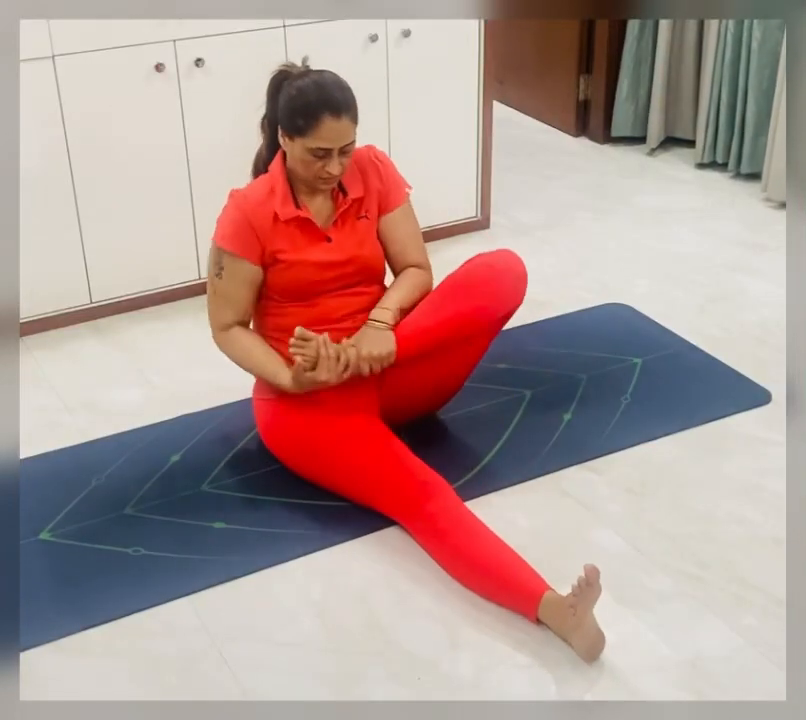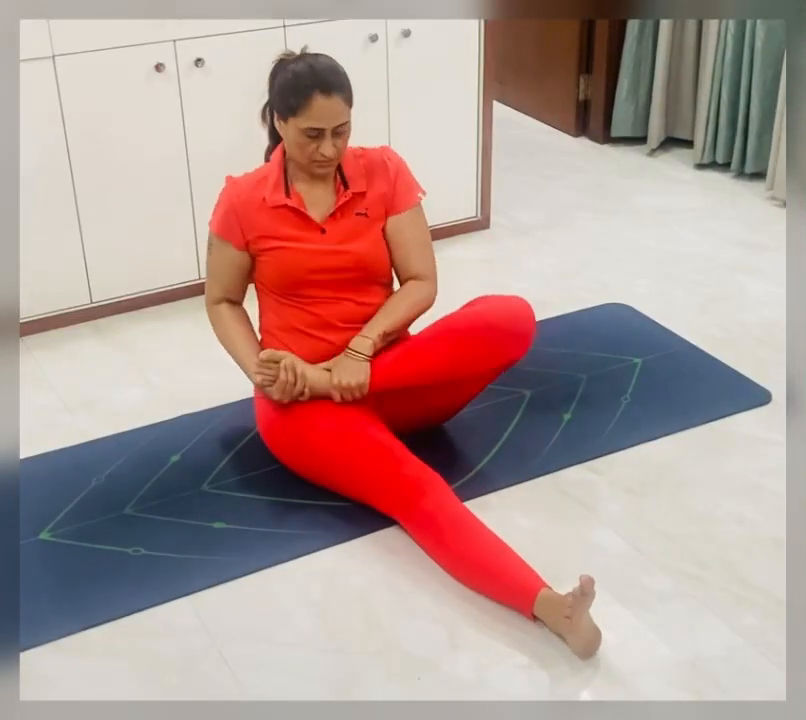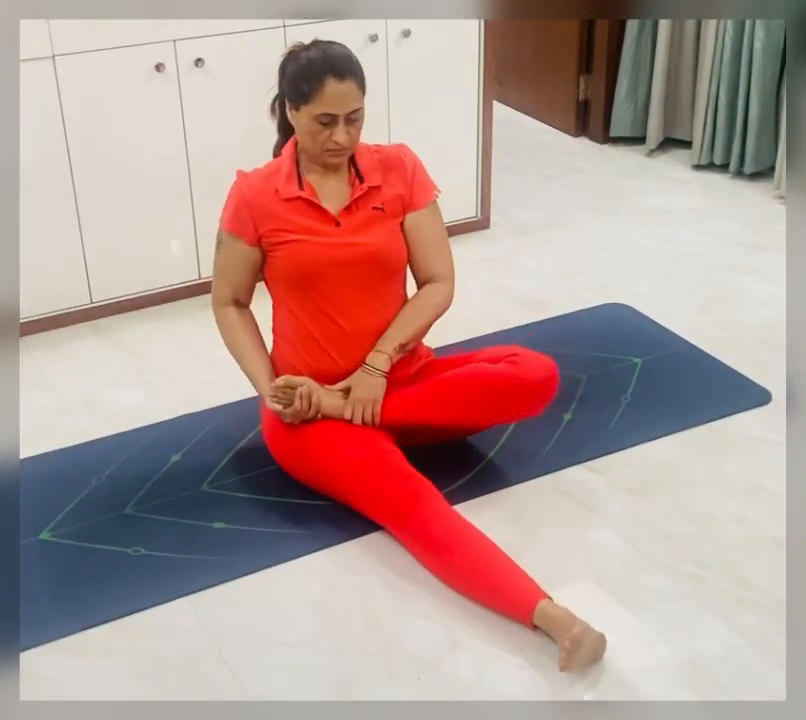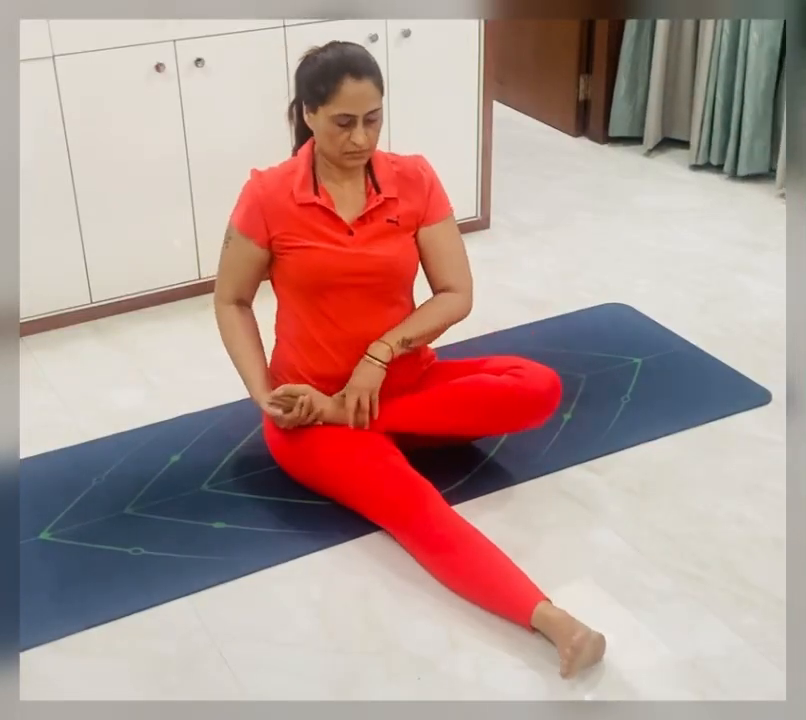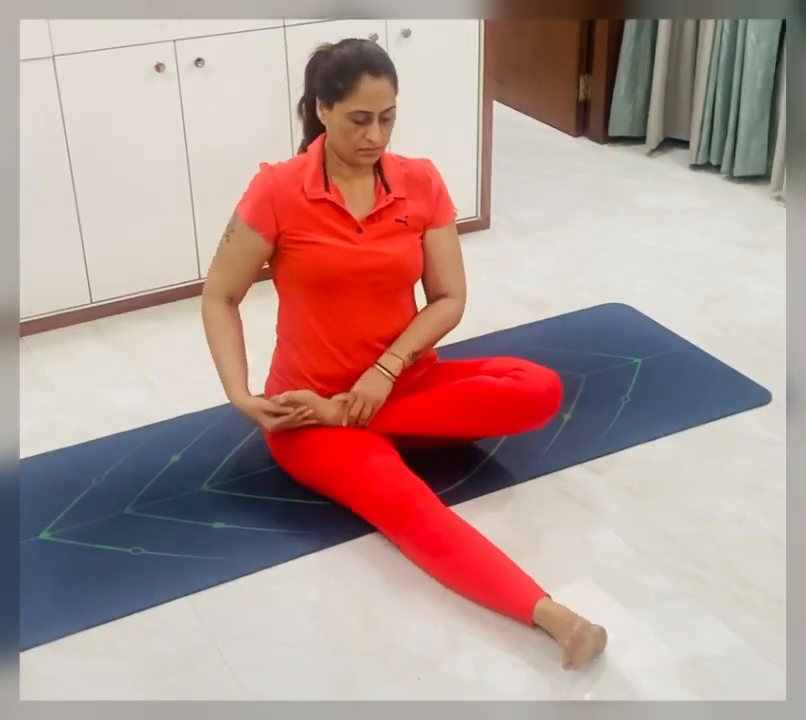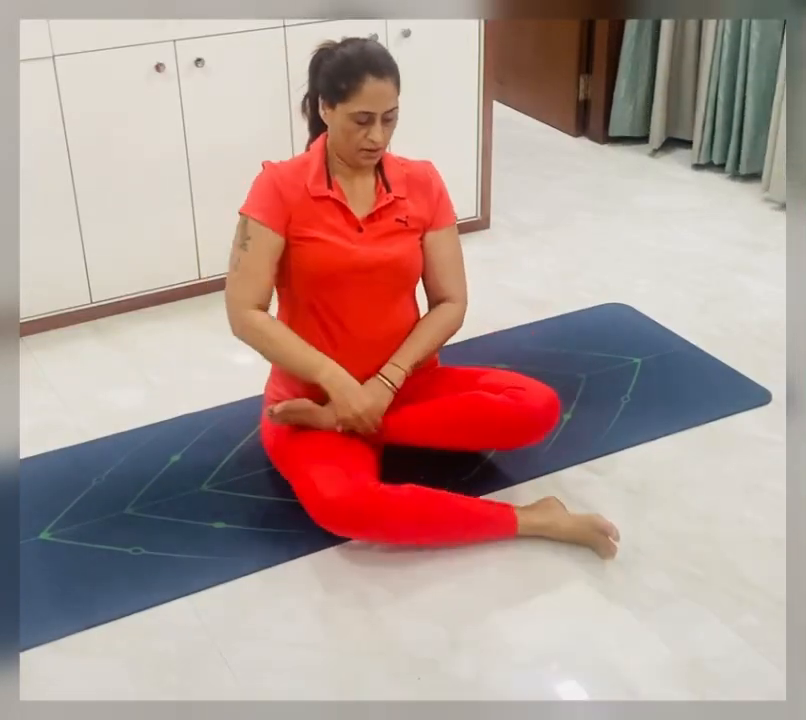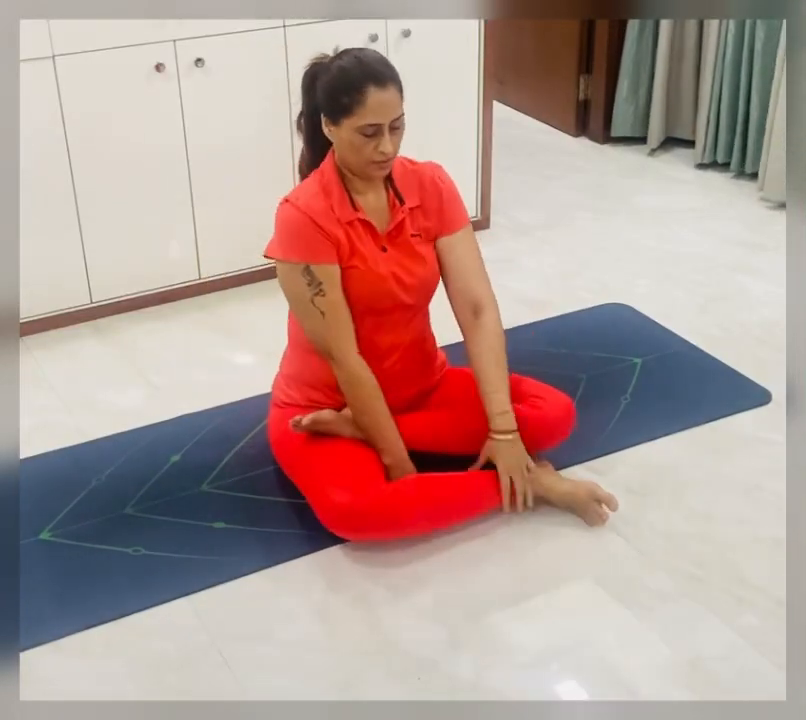
dt=0.4s
person 1, frame 1
left shoulder: (374, 170)
right shoulder: (247, 214)
left elbow: (415, 269)
right elbow: (229, 329)
left wrist: (379, 326)
right wrist: (292, 376)
left hip: (391, 374)
right hip: (302, 398)
left knee: (504, 271)
right knee: (420, 494)
left ankle: (364, 356)
right ankle: (551, 608)
person 1, frame 2
left shoulder: (384, 171)
right shoulder: (243, 201)
left elbow: (421, 283)
right elbow: (221, 301)
left wrist: (359, 353)
right wrist: (260, 372)
left hip: (392, 373)
right hip: (306, 401)
left knee: (511, 321)
right knee: (417, 493)
left ankle: (348, 379)
person 1, frame 3
left shoulder: (400, 168)
right shoulder: (254, 195)
left elbow: (439, 284)
right elbow: (229, 304)
left wrist: (375, 368)
right wrist: (270, 388)
left hip: (404, 378)
right hip: (312, 407)
left knee: (535, 378)
right knee: (415, 506)
left ankle: (343, 406)
person 1, frame 4
left shoulder: (415, 180)
right shoulder: (268, 196)
left elbow: (457, 294)
right elbow: (231, 301)
left wrist: (380, 354)
right wrist: (264, 393)
left hip: (407, 379)
right hip: (312, 402)
left knee: (537, 389)
right knee: (414, 506)
left ankle: (340, 414)
person 1, frame 5
left shoulder: (422, 183)
right shoulder: (276, 191)
left elbow: (450, 299)
right elbow: (219, 298)
left wrist: (387, 370)
right wrist: (239, 395)
left hip: (405, 379)
right hip: (313, 399)
left knee: (539, 391)
right knee: (404, 502)
left ankle: (344, 422)
right ankle: (546, 612)
person 1, frame 6
left shoulder: (422, 183)
right shoulder: (280, 189)
left elbow: (451, 303)
right elbow: (245, 313)
left wrist: (388, 381)
right wrist: (342, 386)
left hip: (410, 384)
right hip: (315, 396)
left knee: (537, 409)
right knee: (338, 503)
left ankle: (346, 421)
right ankle: (536, 521)
person 1, frame 7
left shoulder: (431, 186)
right shoulder: (303, 217)
left elbow: (478, 307)
right elbow: (342, 356)
left wrist: (503, 431)
right wrist: (397, 460)
left hip: (422, 386)
right hip: (323, 402)
left knee: (553, 415)
right knee: (351, 510)
left ankle: (360, 430)
right ankle: (529, 484)
